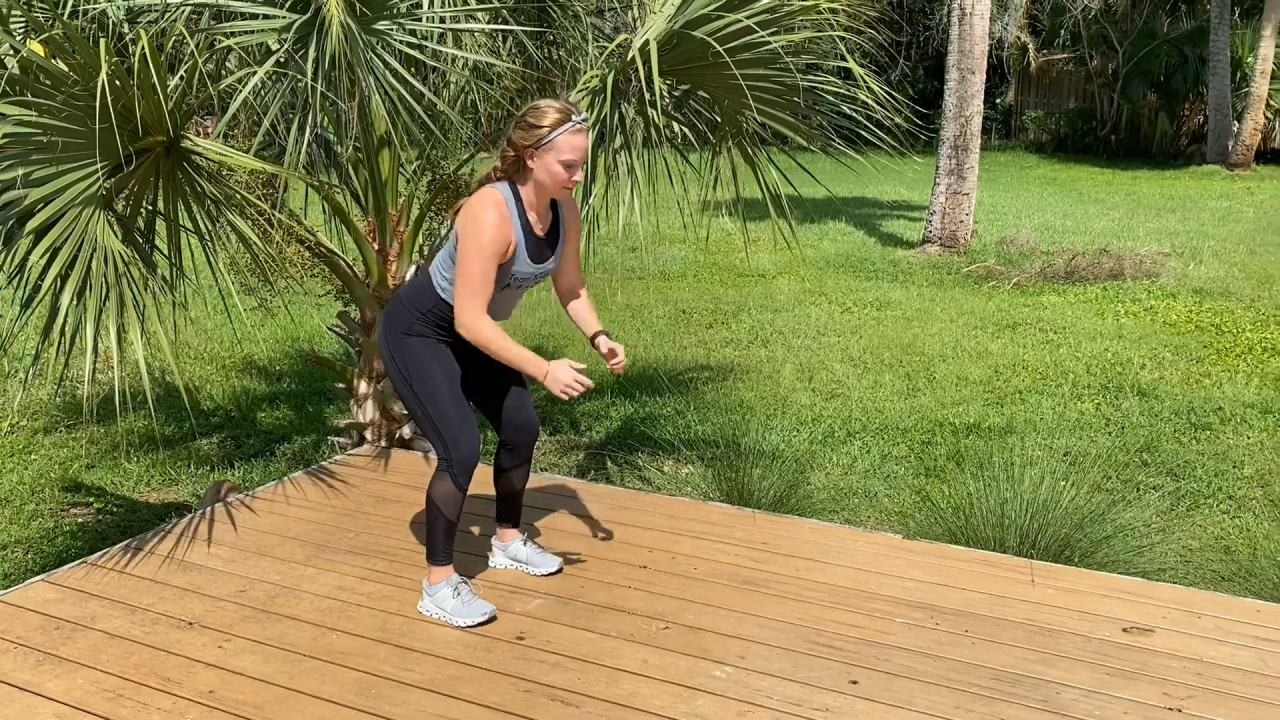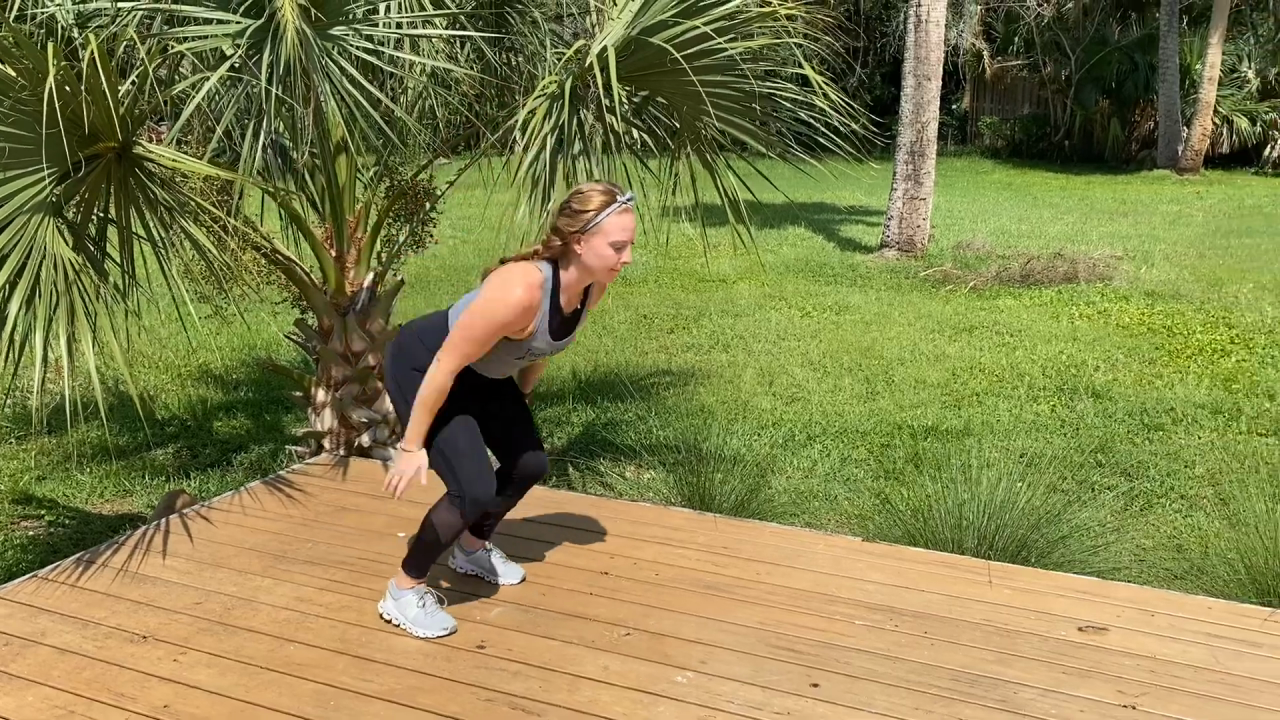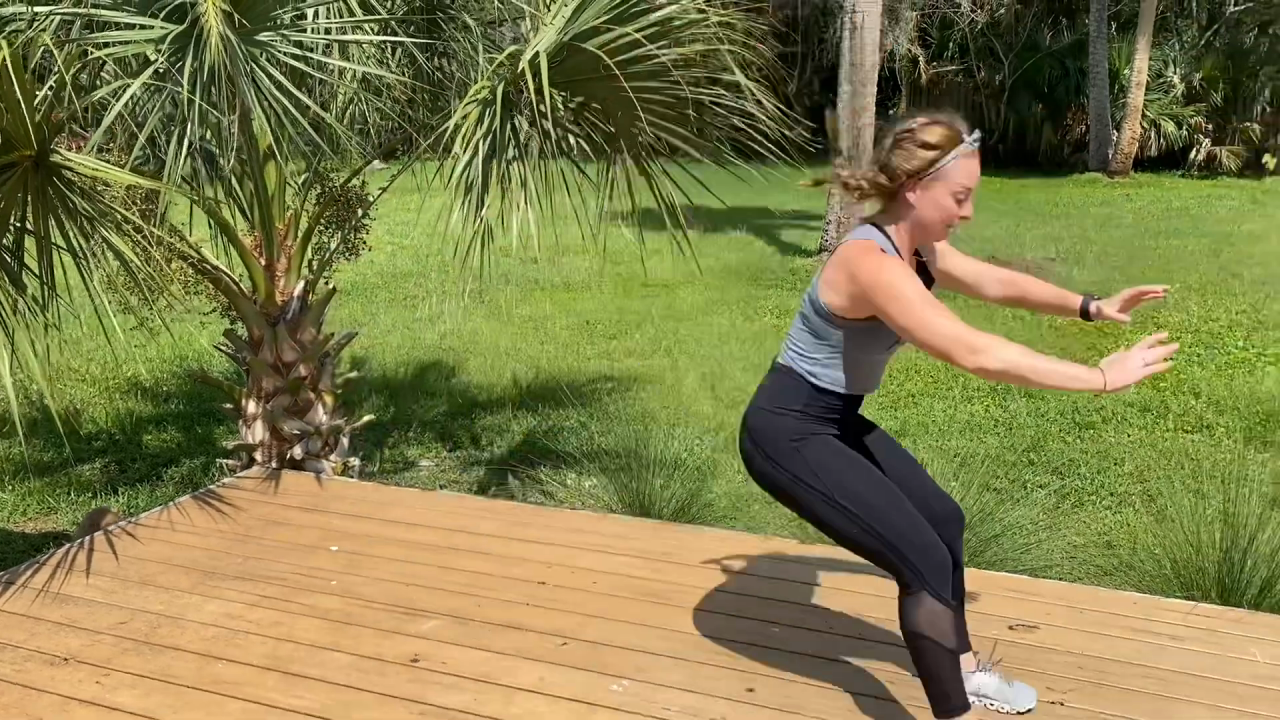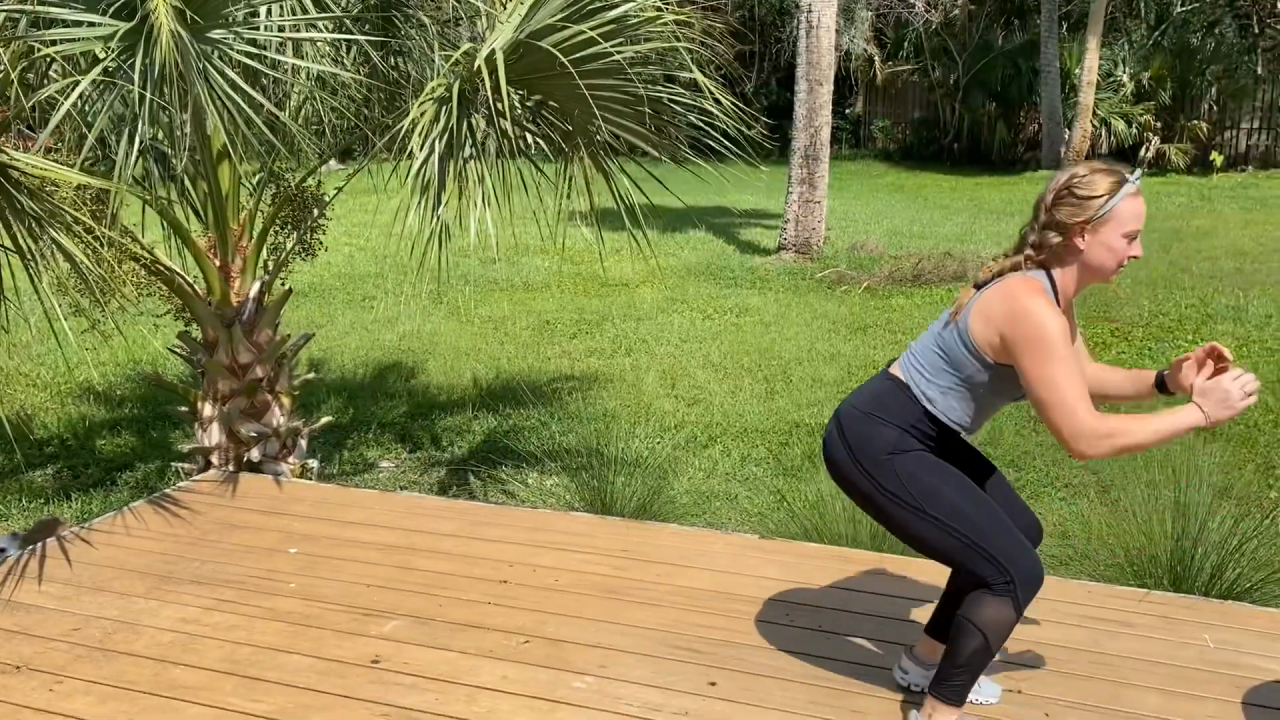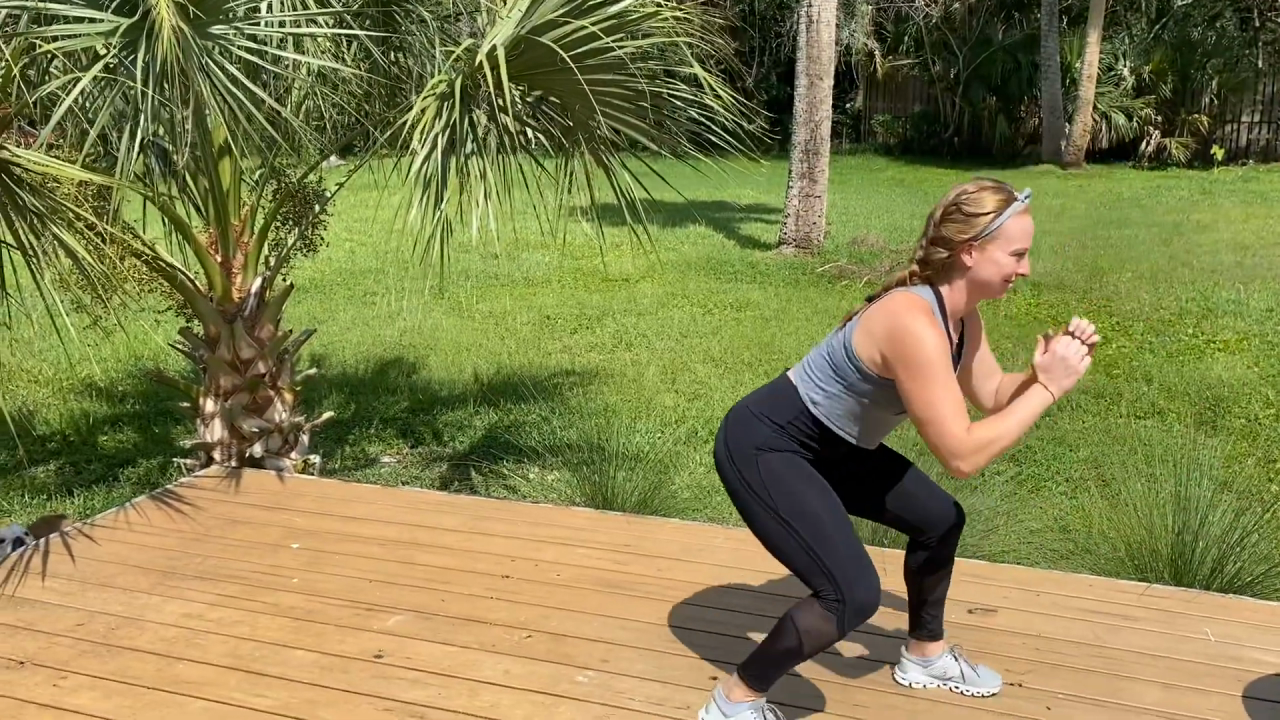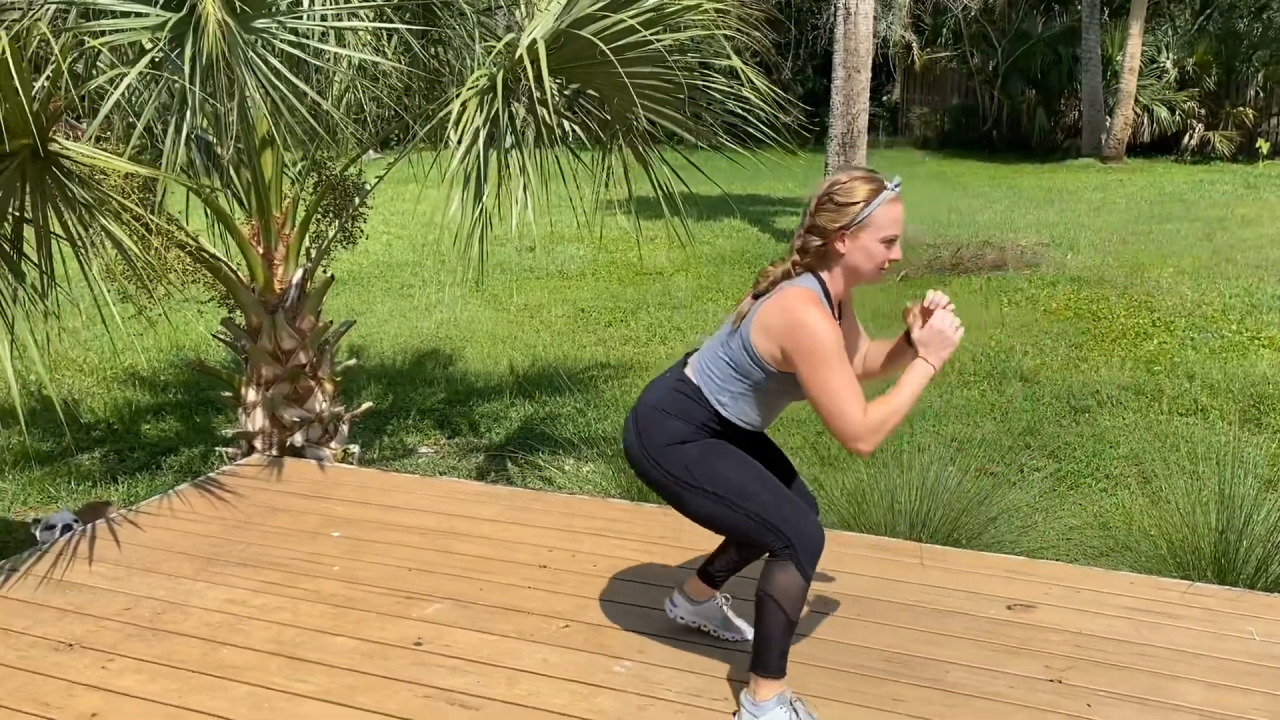
dt=0.7s
person 1, frame 1
left shoulder: (566, 213)
right shoulder: (492, 214)
left elbow: (569, 289)
right elbow: (470, 320)
left wrist: (598, 337)
right wrist: (544, 370)
left hip: (474, 322)
right hip: (417, 329)
left knee: (523, 428)
right knee: (462, 449)
left ankle: (508, 539)
right ankle: (438, 585)
person 1, frame 2
left shoulder: (590, 280)
right shoulder: (519, 292)
right elbow: (445, 366)
left wrist: (522, 388)
right wrist: (412, 444)
left hip: (485, 369)
right hip: (419, 363)
left knee: (530, 464)
right knee: (474, 486)
left ankle: (471, 547)
right ankle: (403, 591)
person 1, frame 3
left shoulder: (915, 245)
right shoulder: (870, 263)
left elbow: (1000, 283)
right elbow: (974, 354)
left wrist: (1090, 307)
right wrist: (1096, 376)
left hip: (829, 422)
right hip: (786, 433)
left knee: (942, 526)
right knee: (925, 556)
left ankle: (958, 662)
person 1, frame 4
left shoulder: (1045, 287)
right shoulder: (1031, 308)
left elbow: (1084, 379)
right elbow: (1087, 437)
left wrist: (1170, 379)
right wrist: (1199, 411)
left hip: (911, 433)
right hip: (874, 445)
left knee: (1017, 534)
right knee: (1017, 572)
left ankle: (925, 661)
person 1, frame 5
left shoulder: (956, 309)
right shoulder: (915, 325)
left elbow: (990, 392)
right elbow: (963, 454)
left wrist: (1042, 369)
right wrist: (1049, 389)
left hip: (821, 440)
right hip: (760, 447)
left knee: (940, 519)
right knee: (852, 594)
left ankle: (925, 656)
person 1, frame 6
left shoulder: (827, 287)
right shoulder: (805, 314)
left elbow: (861, 364)
right elbow: (861, 434)
left wrist: (914, 338)
right wrist: (929, 360)
left hip: (705, 418)
right hip: (667, 437)
left knee: (791, 511)
right knee: (800, 538)
left ankle: (693, 598)
